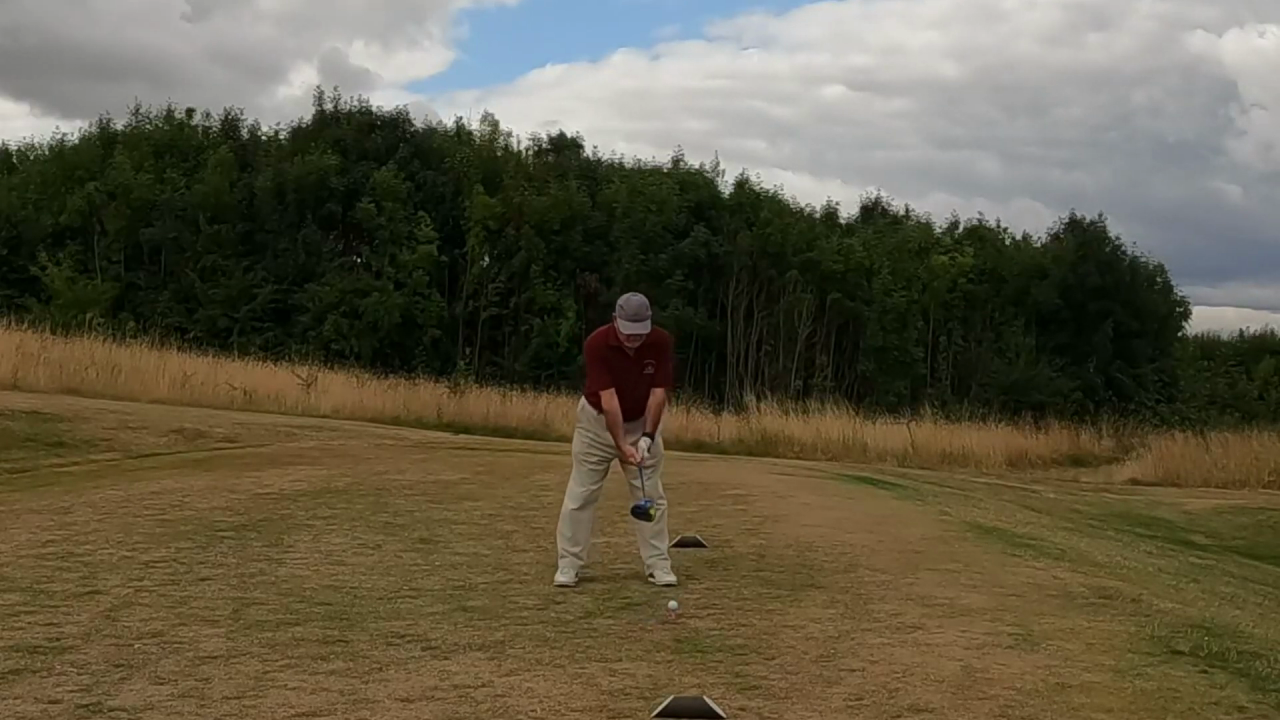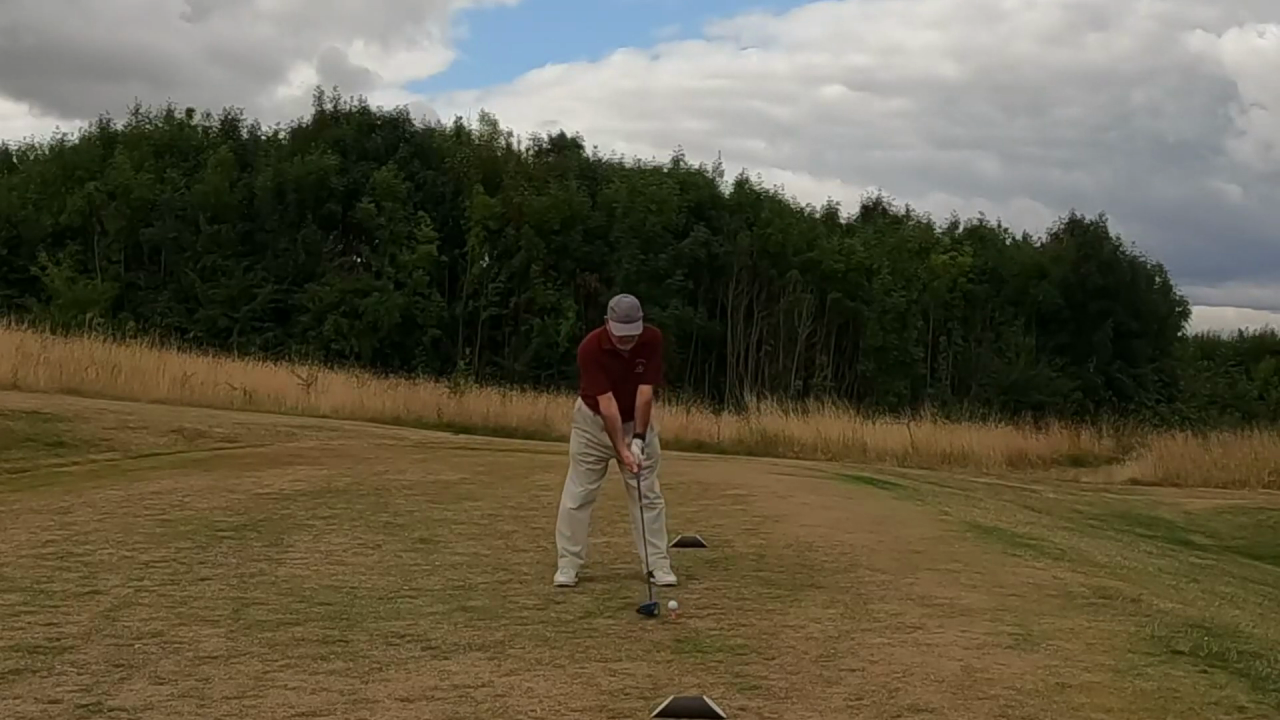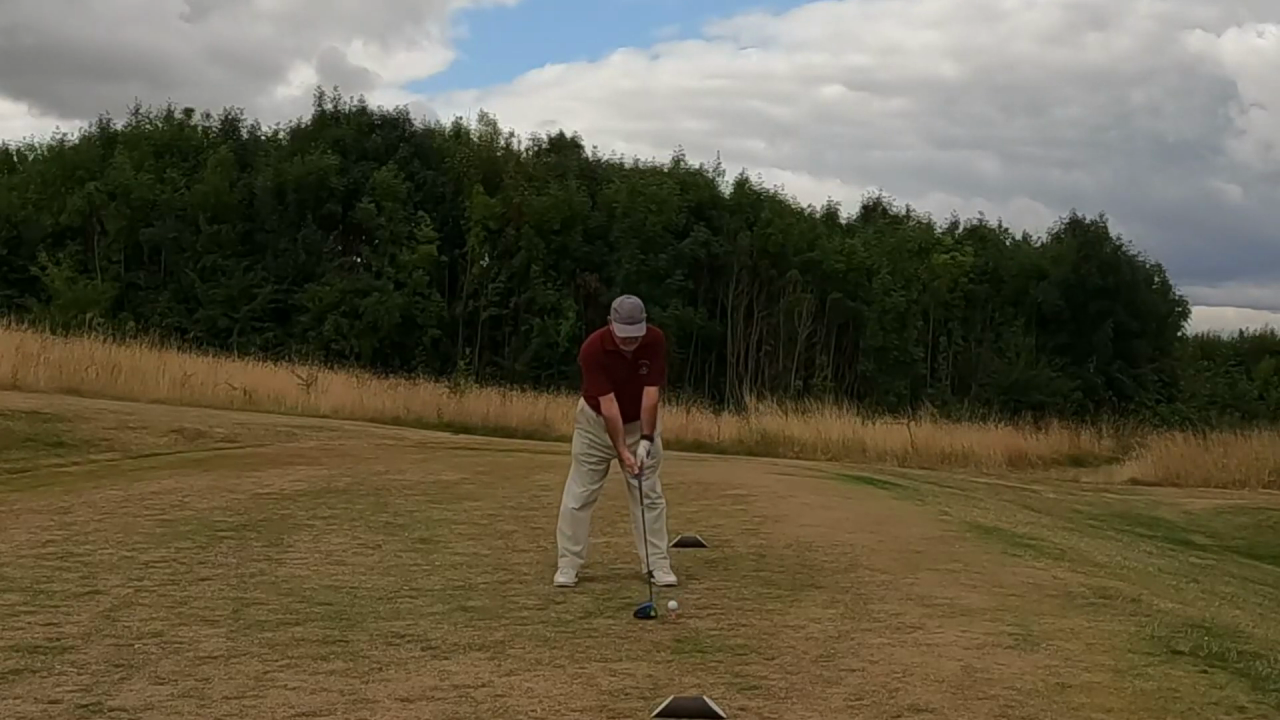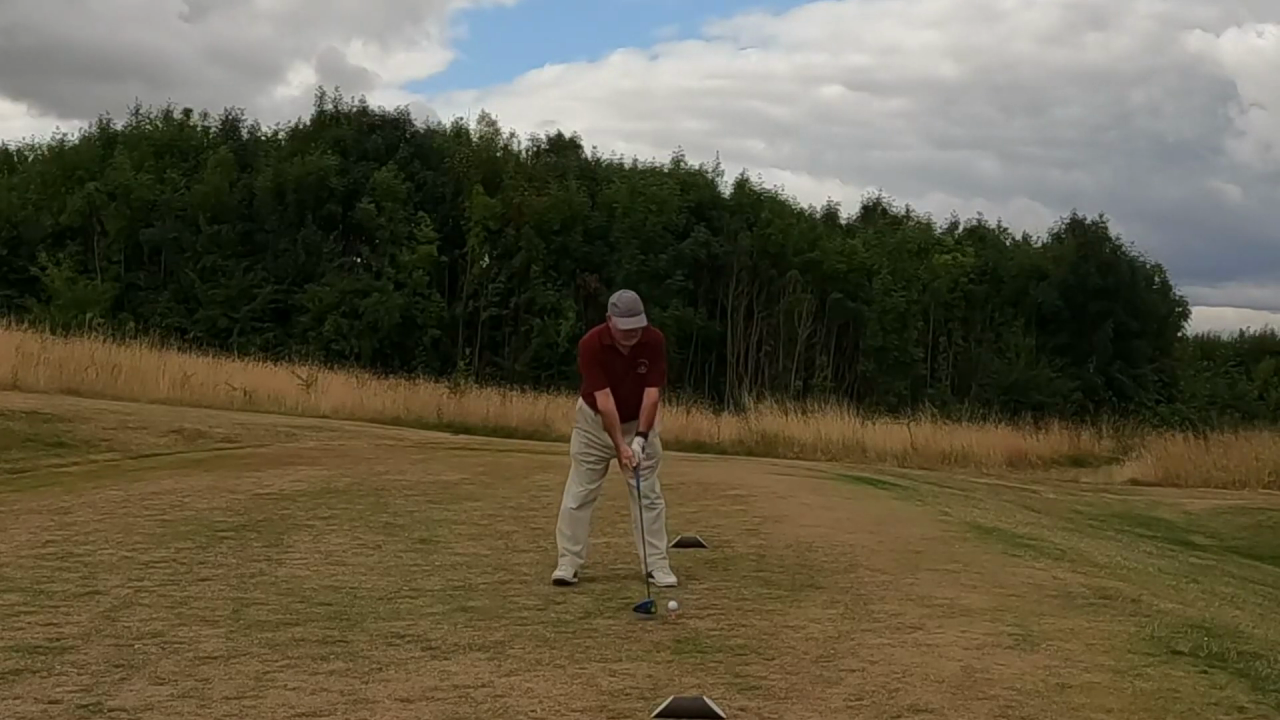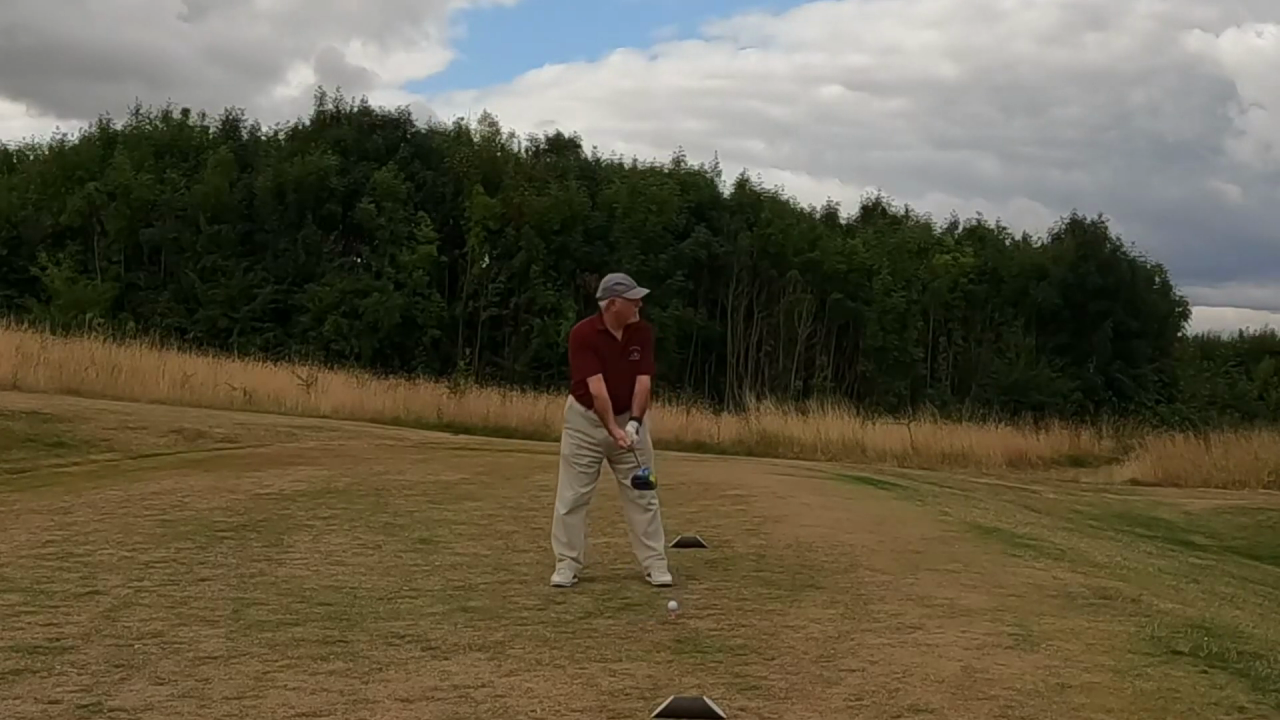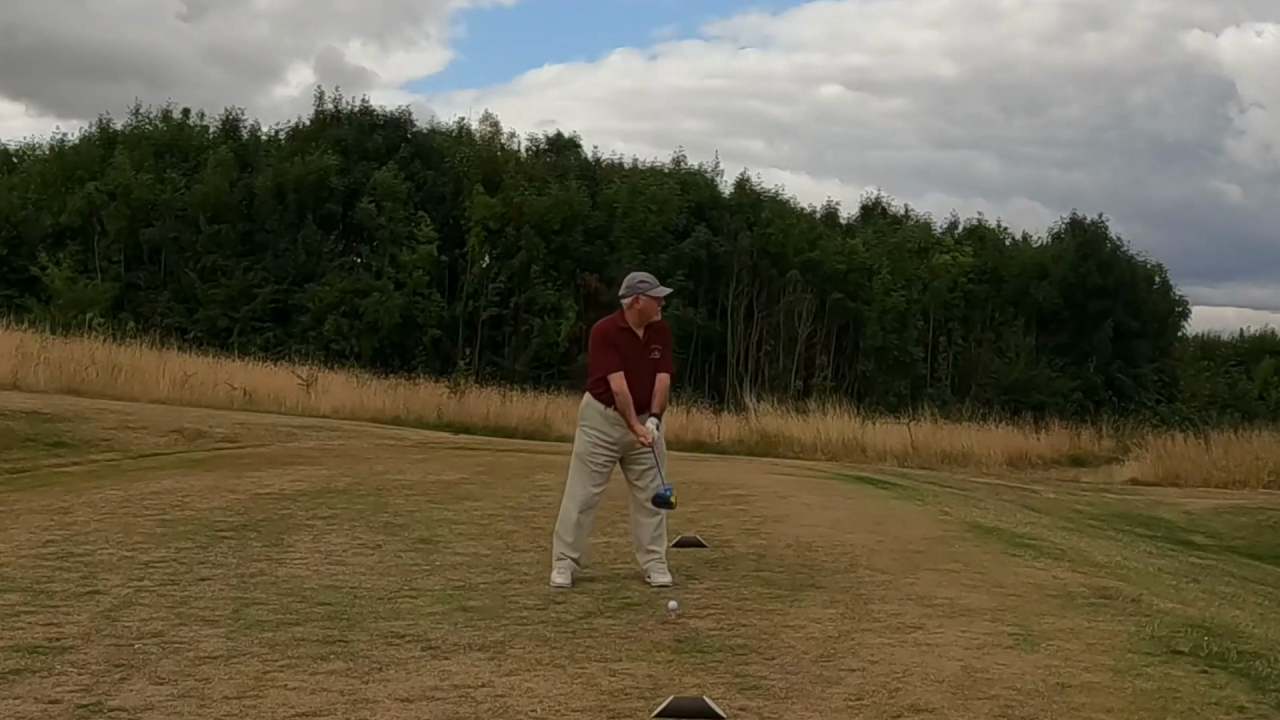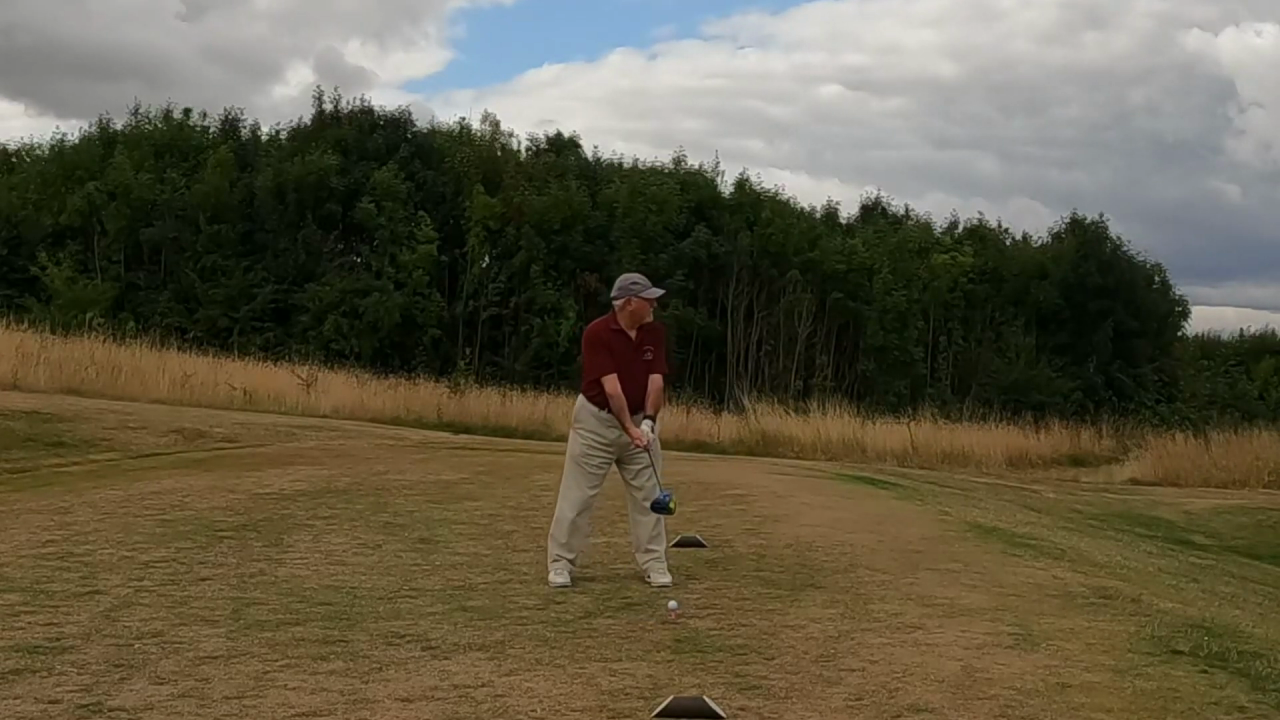
dt=0.4s
person 1, frame 1
left shoulder: (661, 341)
right shoulder: (596, 344)
left elbow: (658, 393)
right elbow: (608, 399)
left wrist: (647, 437)
right wrist: (622, 445)
left hip: (641, 423)
right hip: (596, 420)
left knee: (652, 495)
right knee: (581, 494)
left ankle: (658, 564)
right ankle: (568, 564)
person 1, frame 2
left shoulder: (652, 339)
right shoulder: (590, 348)
left elbow: (645, 392)
right elbow: (606, 403)
left wrist: (638, 439)
right wrist: (620, 449)
left hip: (636, 421)
right hip: (593, 420)
left knee: (648, 495)
right knee: (578, 494)
left ankle: (658, 564)
right ankle: (568, 564)
person 1, frame 3
left shoulder: (656, 341)
right shoulder: (593, 348)
left elbow: (651, 393)
right elbow: (608, 404)
left wrist: (646, 440)
right wrist: (621, 451)
left hip: (639, 423)
right hip: (595, 421)
left knee: (650, 495)
right knee: (579, 495)
left ankle: (658, 564)
right ankle: (568, 565)
person 1, frame 4
left shoulder: (654, 341)
right shoulder: (591, 344)
left elbow: (652, 393)
right elbow: (604, 399)
left wrist: (641, 438)
right wrist: (619, 445)
left hip: (638, 423)
right hip: (594, 422)
left knee: (649, 496)
right knee: (579, 493)
left ankle: (657, 565)
right ankle: (568, 563)
person 1, frame 5
left shoulder: (642, 332)
right shoulder: (583, 333)
left elbow: (643, 381)
right elbow: (596, 386)
left wrist: (634, 423)
right wrist: (613, 429)
left hip: (629, 420)
right hip: (586, 419)
left knee: (642, 494)
right knee: (572, 495)
left ankle: (655, 564)
right ankle: (567, 564)
person 1, frame 6
left shoulder: (661, 331)
right shoulder: (604, 331)
left elbow: (663, 379)
right elbow: (617, 384)
left wrist: (653, 420)
right wrist: (634, 426)
left hip: (645, 419)
right hip: (601, 417)
left knee: (650, 495)
right knee: (582, 493)
left ankle: (654, 564)
right ankle: (565, 563)
person 1, frame 7
left shoulder: (655, 332)
right shoulder: (596, 333)
left elbow: (656, 381)
right elbow: (611, 387)
left wrist: (648, 421)
right wrist: (629, 428)
left hip: (639, 420)
right hip: (596, 419)
left knee: (648, 494)
right knee: (577, 494)
left ankle: (654, 564)
right ankle: (561, 564)
